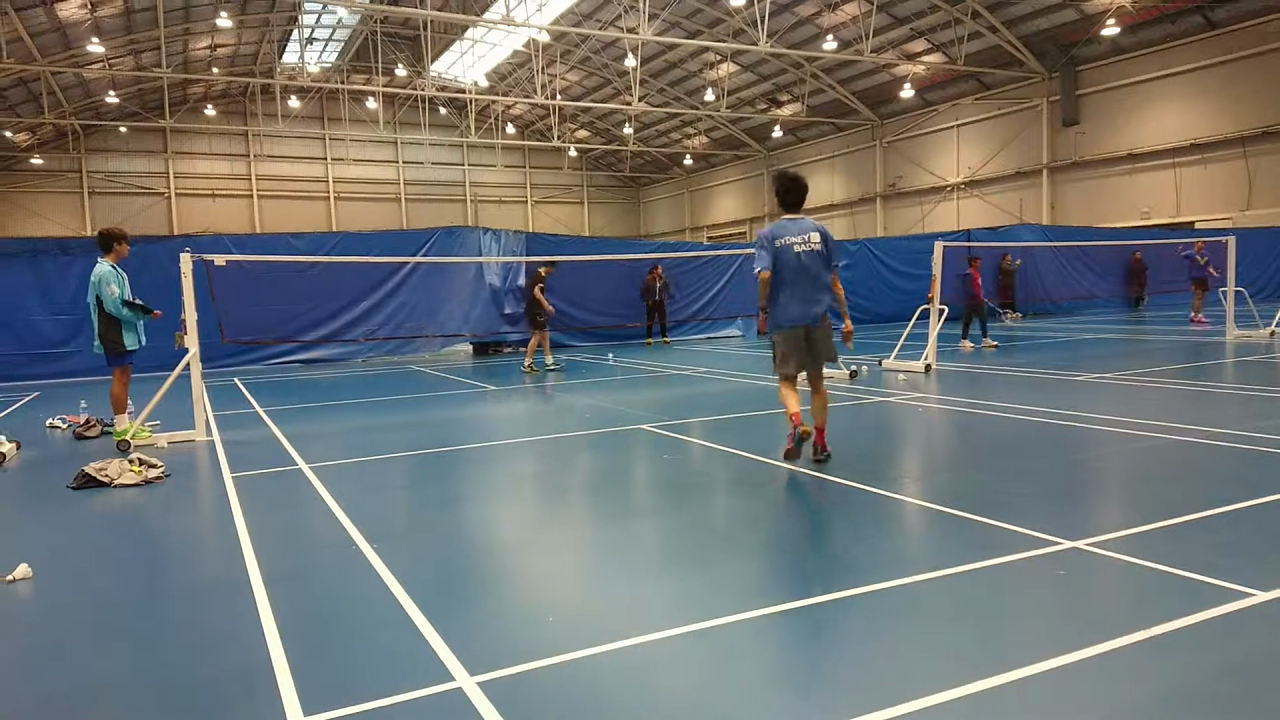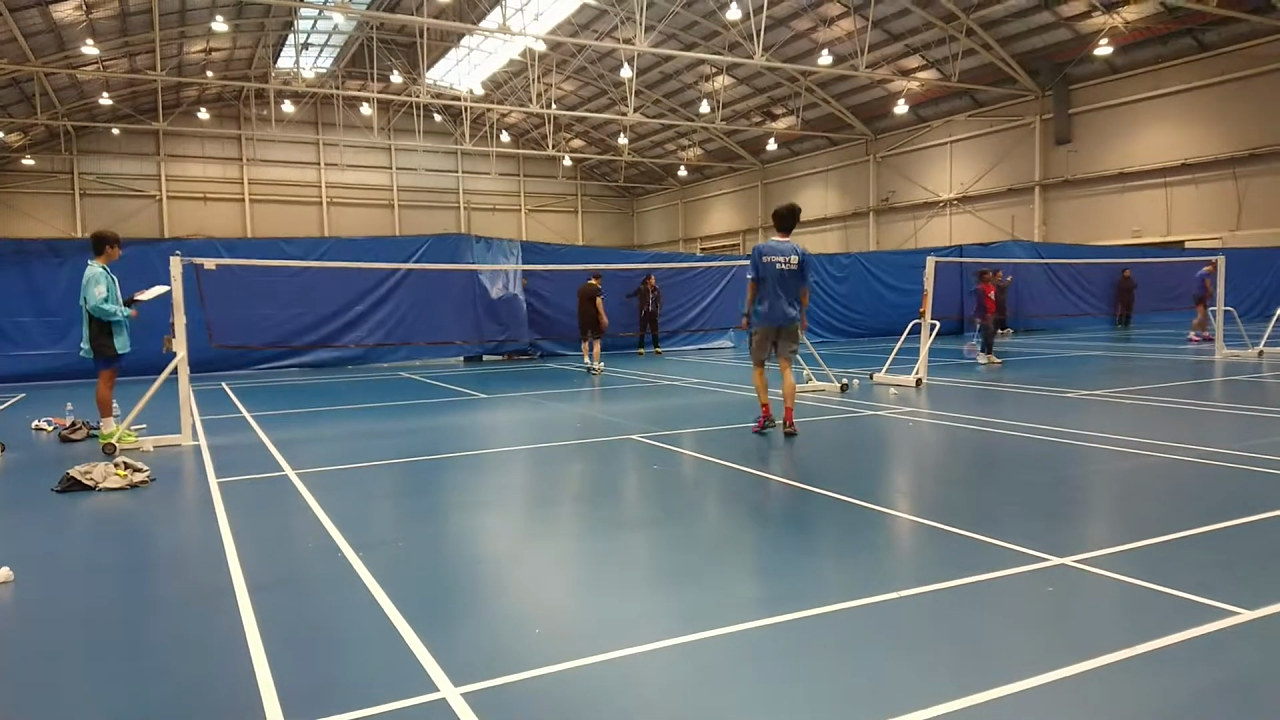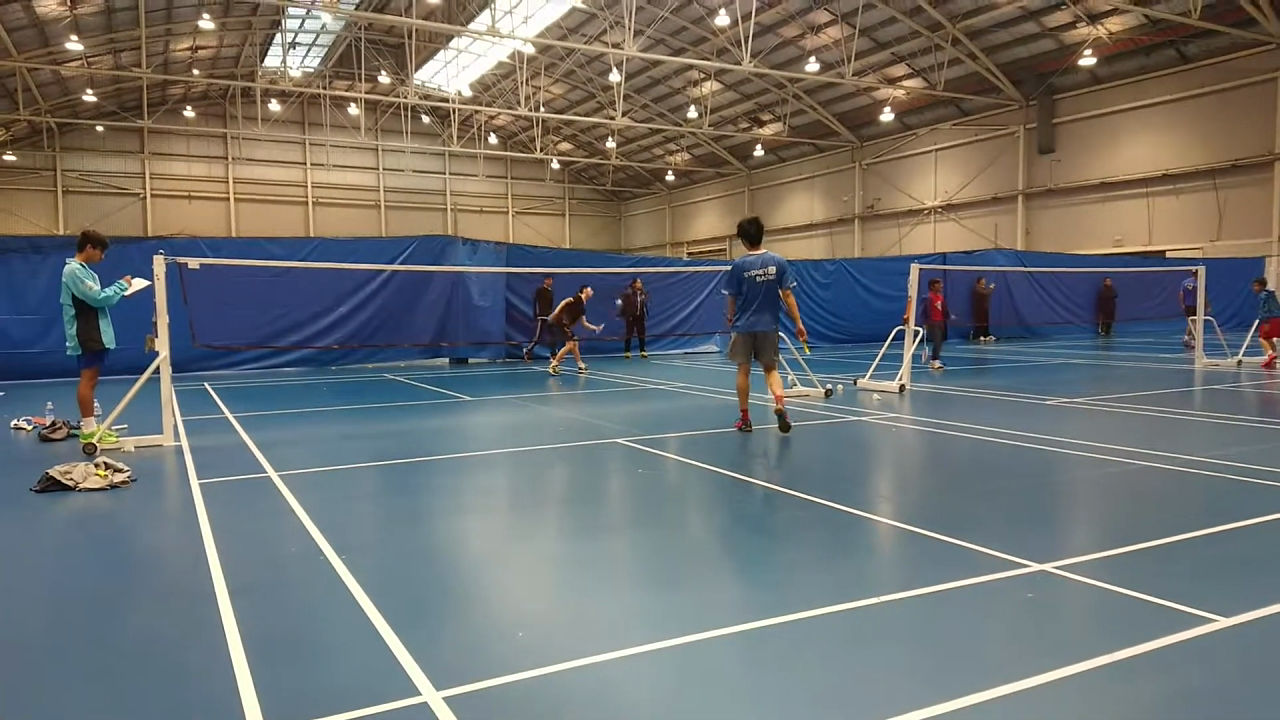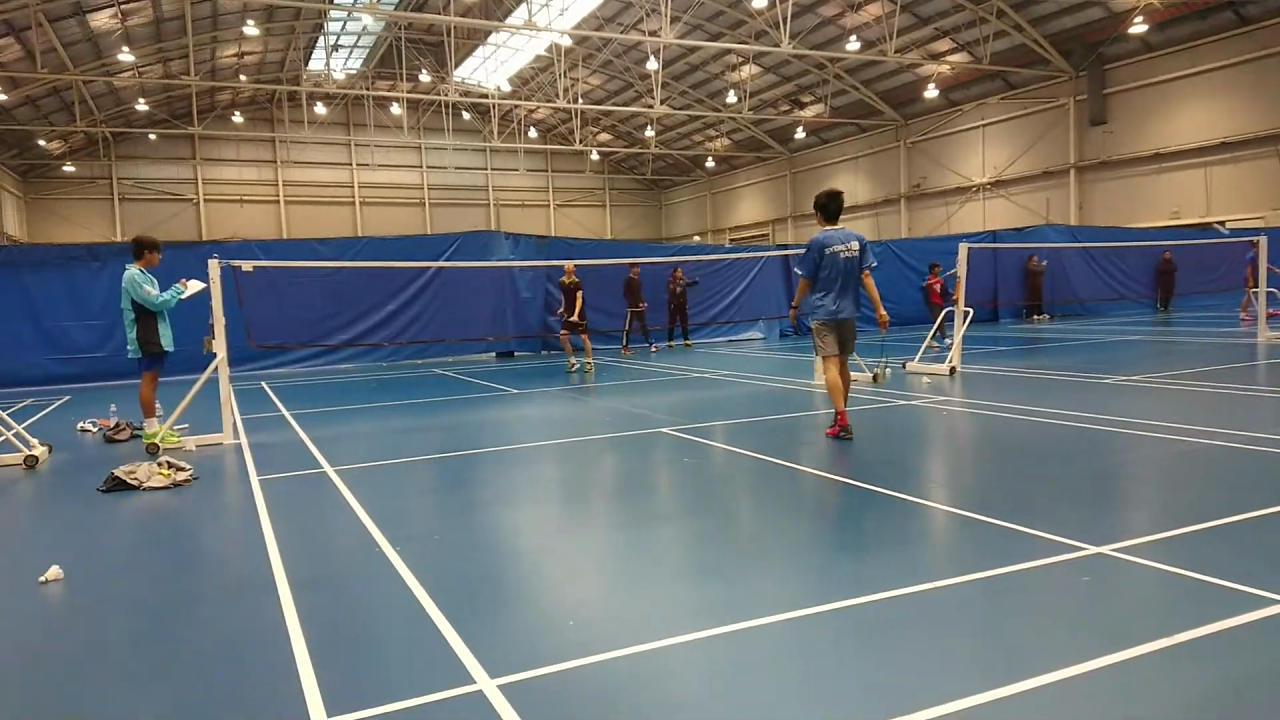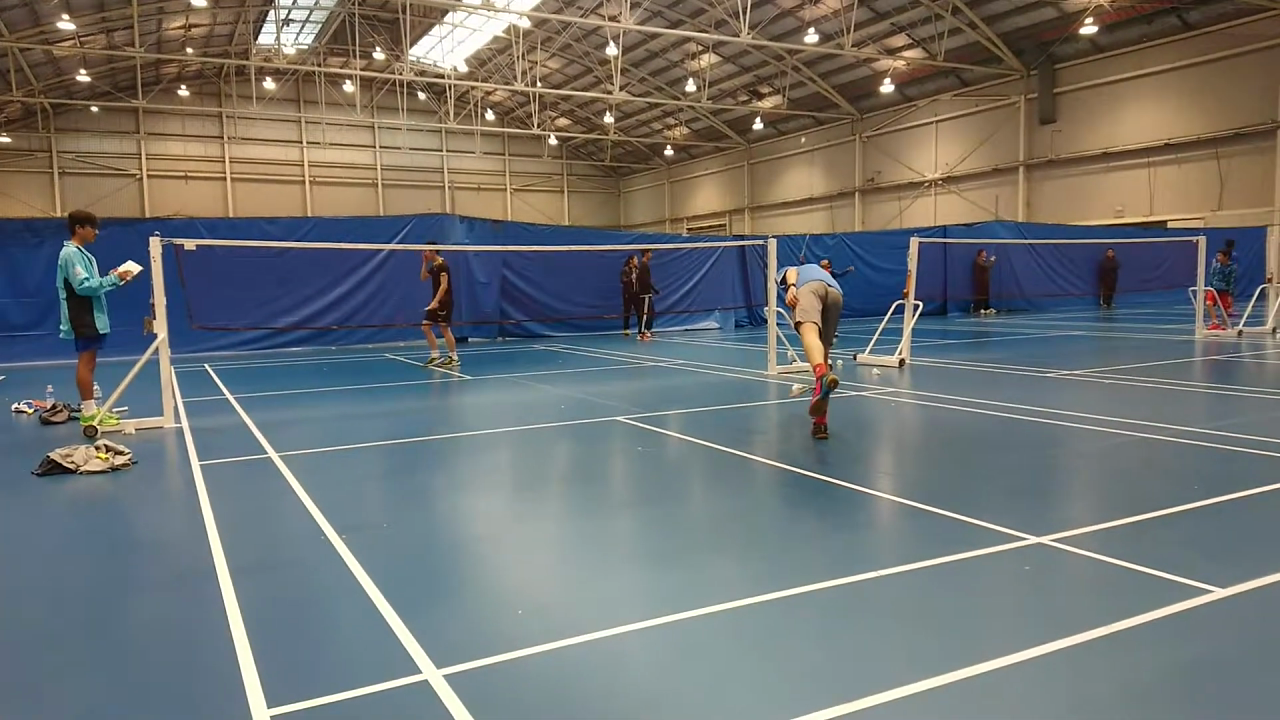
dt=1s
person 1, frame 1
left shoulder: (768, 235)
right shoulder: (821, 232)
left elbow: (764, 276)
right elbow: (834, 281)
left wrist: (763, 310)
right wrist: (846, 318)
left hip: (785, 319)
right hip: (819, 317)
left knee: (787, 382)
right knee: (817, 381)
left ankle: (797, 426)
right ankle: (820, 443)
person 1, frame 2
left shoulder: (760, 250)
right shoulder: (800, 253)
left elbow: (753, 286)
right elbow: (803, 290)
left wrist: (747, 314)
right wrist: (803, 316)
left hip: (763, 318)
right hip: (789, 318)
left knee: (759, 365)
right knee: (786, 367)
left ankle: (765, 414)
right ankle: (788, 420)
person 1, frame 3
left shoulder: (739, 265)
right shoulder: (779, 262)
left elbow: (732, 298)
right elbow: (787, 295)
left wrist: (731, 317)
right wrist: (798, 323)
left hip: (743, 326)
right hip: (768, 326)
left knee: (743, 370)
right knee: (771, 369)
left ankle: (745, 418)
right ankle: (780, 404)
person 1, frame 4
left shoulder: (817, 242)
right shoulder: (858, 240)
left elbow: (805, 280)
right elbow: (866, 276)
left wrist: (794, 306)
right wrist: (880, 309)
left hip: (823, 313)
right hip: (848, 312)
left knee: (831, 366)
right knee: (843, 364)
left ankle: (842, 423)
right ankle: (841, 413)
person 1, frame 5
left shoulder: (787, 272)
left elbow: (793, 270)
left wrist: (791, 286)
right wrist: (822, 360)
left hip: (809, 287)
right hip: (835, 292)
left knee: (809, 332)
right knee: (823, 354)
left ankle: (822, 379)
person 2, frame 1
left shoulder: (113, 270)
right shoulder: (105, 272)
right elbow: (114, 307)
left wrist: (137, 306)
right wrist: (143, 314)
left hip: (123, 333)
right hip: (115, 335)
left knee: (124, 377)
right knee: (120, 378)
left ankle: (124, 422)
right ankle: (121, 427)
person 2, frame 2
left shoulder: (102, 272)
right shoulder: (96, 274)
right elbow: (96, 306)
left wrist: (129, 302)
right wrist: (125, 313)
left hip: (112, 337)
right hip: (104, 338)
left knee: (109, 380)
right knee: (106, 381)
left ankle: (109, 426)
right ankle: (107, 430)
person 2, frame 3
left shoulder: (82, 270)
right shoulder: (74, 271)
left elbow: (94, 299)
right elbow: (97, 298)
left wrist: (118, 290)
right wrist: (121, 285)
left hip: (94, 334)
right hip: (87, 336)
left knee: (90, 380)
right knee: (88, 380)
left ankle: (90, 426)
right ankle: (88, 430)
person 2, frame 4
left shoulder: (141, 275)
right shoulder: (134, 276)
left elbow: (154, 302)
right elbow: (156, 302)
left wrist: (176, 294)
right wrist: (178, 288)
left hip: (154, 337)
right hip: (147, 338)
left knee: (151, 381)
right knee: (149, 381)
left ankle: (153, 427)
right ankle: (151, 430)
person 2, frame 5
left shoulder: (80, 253)
right shoulder: (71, 254)
right elbow: (82, 286)
left wrist: (112, 278)
right wrist: (113, 279)
left hip: (92, 317)
right hip: (82, 319)
left knee: (89, 363)
right knee: (86, 362)
left ankle: (91, 408)
right ankle: (88, 412)
